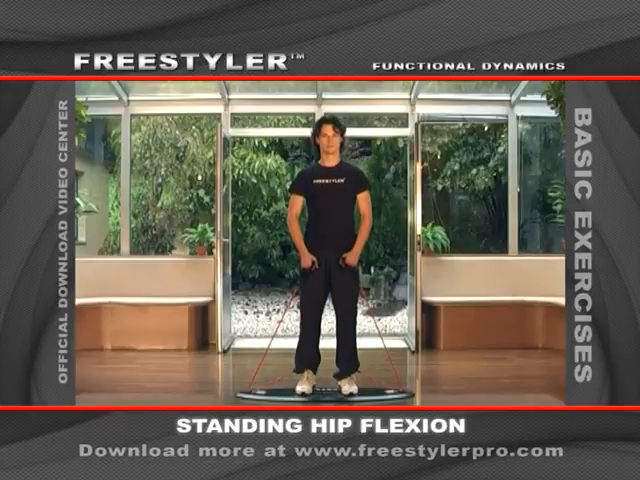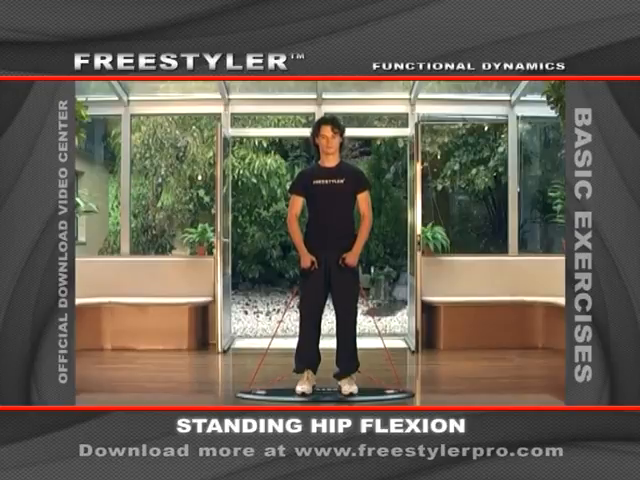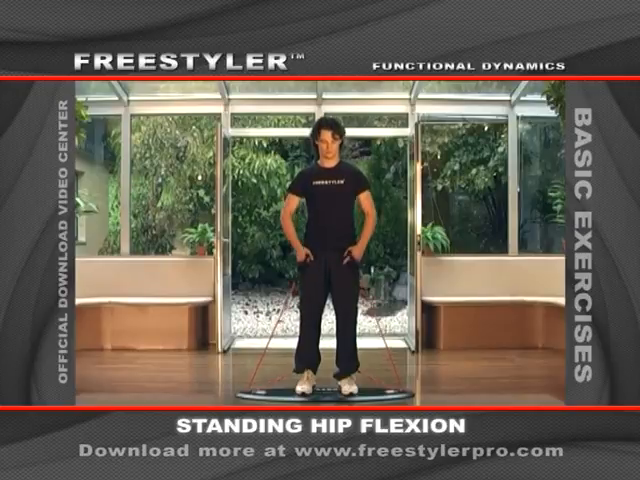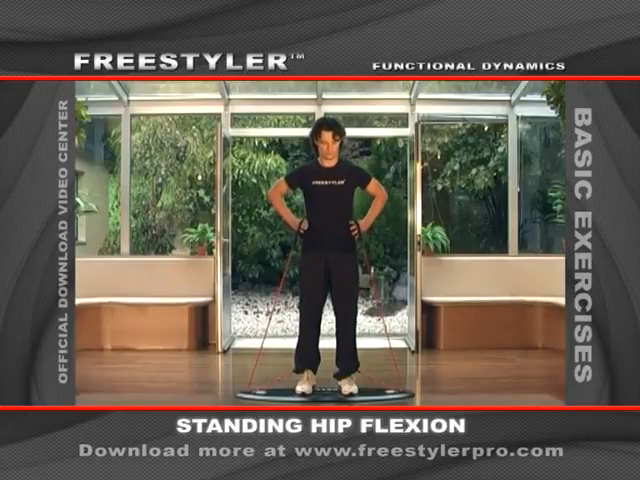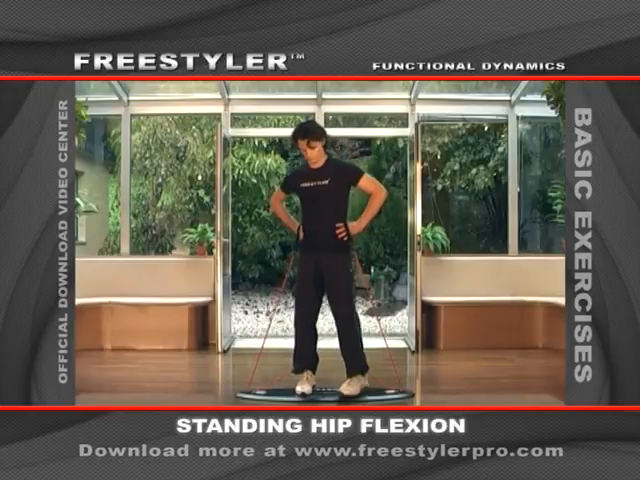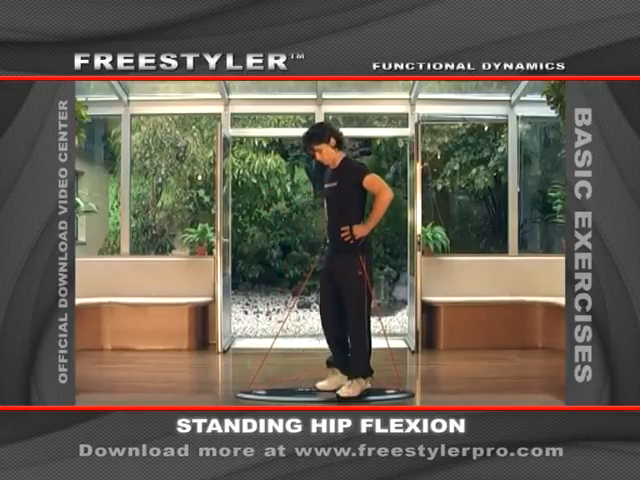
dt=0.7s
person 1, frame 1
left shoulder: (354, 175)
right shoulder: (306, 176)
left elbow: (366, 216)
right elbow: (292, 217)
left wrist: (356, 251)
right wrist: (303, 252)
left hip: (345, 256)
right hip: (314, 256)
left knee: (346, 316)
right knee: (309, 315)
left ankle: (347, 373)
right ankle: (307, 372)
person 1, frame 2
left shoulder: (354, 175)
right shoulder: (306, 177)
left elbow: (366, 216)
right elbow: (292, 217)
left wrist: (356, 251)
right wrist: (303, 252)
left hip: (345, 257)
right hip: (313, 257)
left knee: (346, 316)
right knee: (309, 315)
left ankle: (347, 374)
right ankle: (306, 373)
person 1, frame 3
left shoulder: (353, 174)
right shoulder: (305, 176)
left elbow: (370, 213)
right elbow: (286, 214)
left wrist: (361, 246)
right wrist: (297, 246)
left hip: (345, 256)
right hip: (313, 256)
left knee: (347, 316)
right knee: (309, 315)
left ankle: (347, 373)
right ankle: (306, 372)
person 1, frame 4
left shoulder: (352, 172)
right shoulder: (304, 172)
left elbow: (381, 194)
right elbow: (274, 193)
left wrist: (366, 223)
right wrist: (292, 221)
left hip: (344, 253)
right hip: (313, 253)
left knee: (346, 314)
right knee: (309, 313)
left ankle: (347, 373)
right ankle: (306, 372)
person 1, frame 5
left shoulder: (343, 170)
right shoulder: (297, 176)
left elbow: (379, 191)
right elbow: (276, 201)
left wrist: (359, 224)
right wrist: (293, 226)
left hip: (337, 253)
right hip: (308, 254)
left knee: (344, 313)
right knee: (304, 315)
left ankle: (357, 373)
right ankle: (306, 372)
person 1, frame 6
left shoulder: (354, 169)
right shoulder: (328, 174)
left elbow: (385, 193)
left wrist: (366, 227)
left hip: (354, 255)
right hip: (334, 254)
left knee: (357, 317)
right knee: (330, 315)
left ankle: (361, 376)
right ankle: (340, 370)
